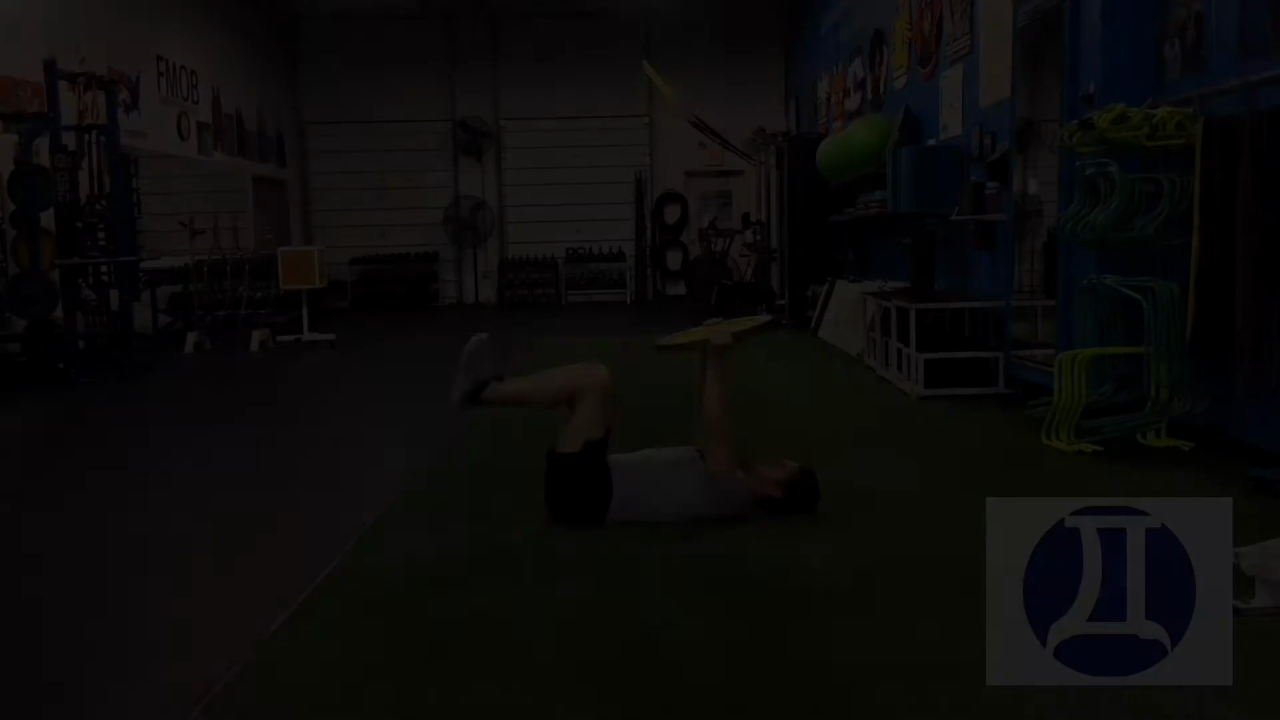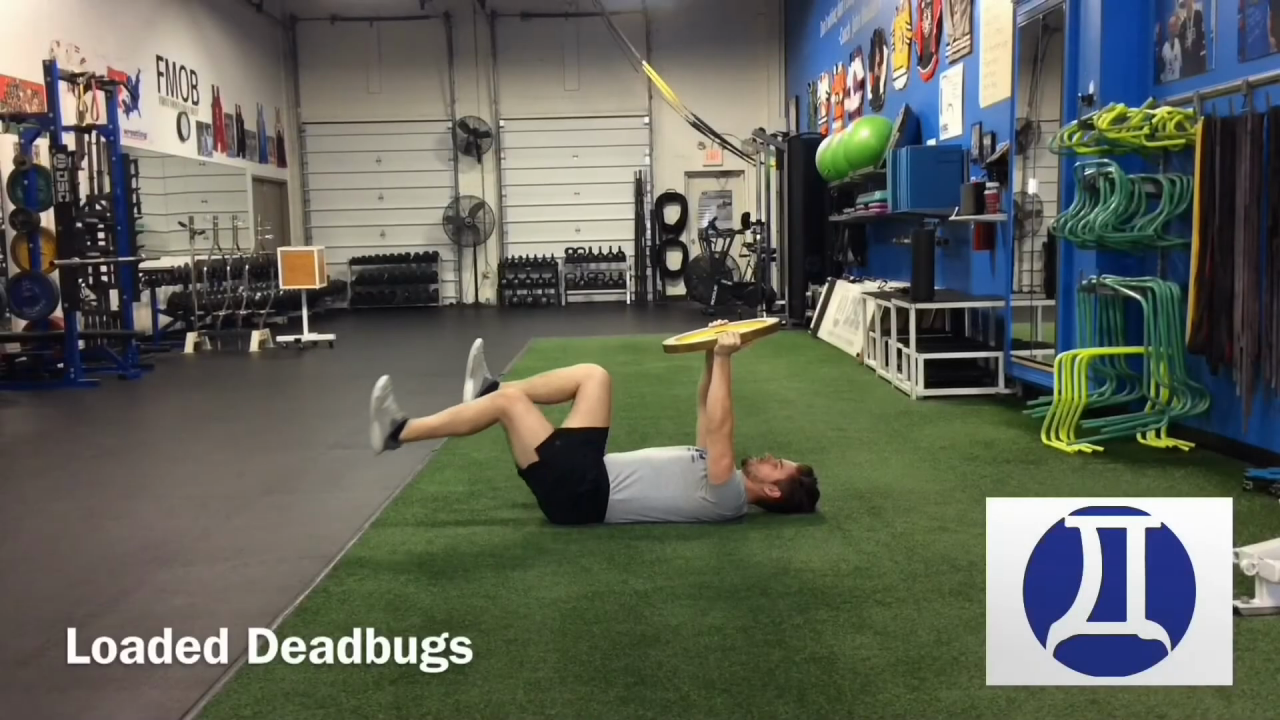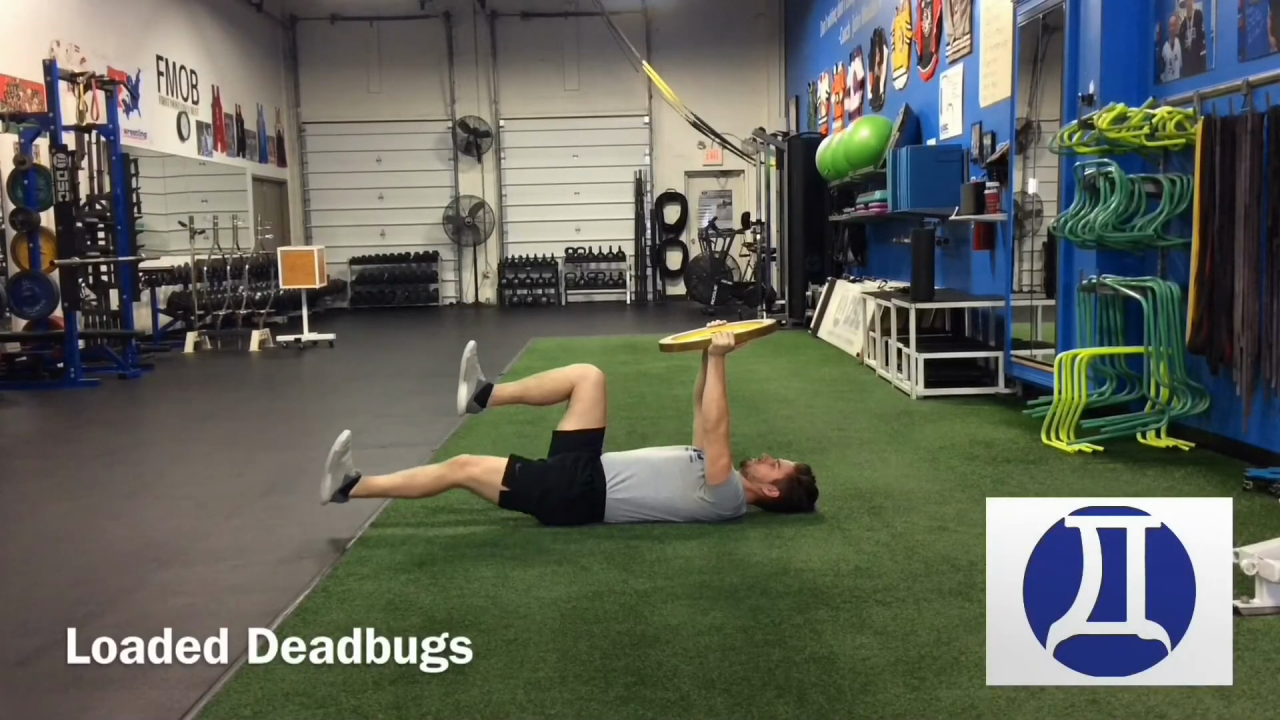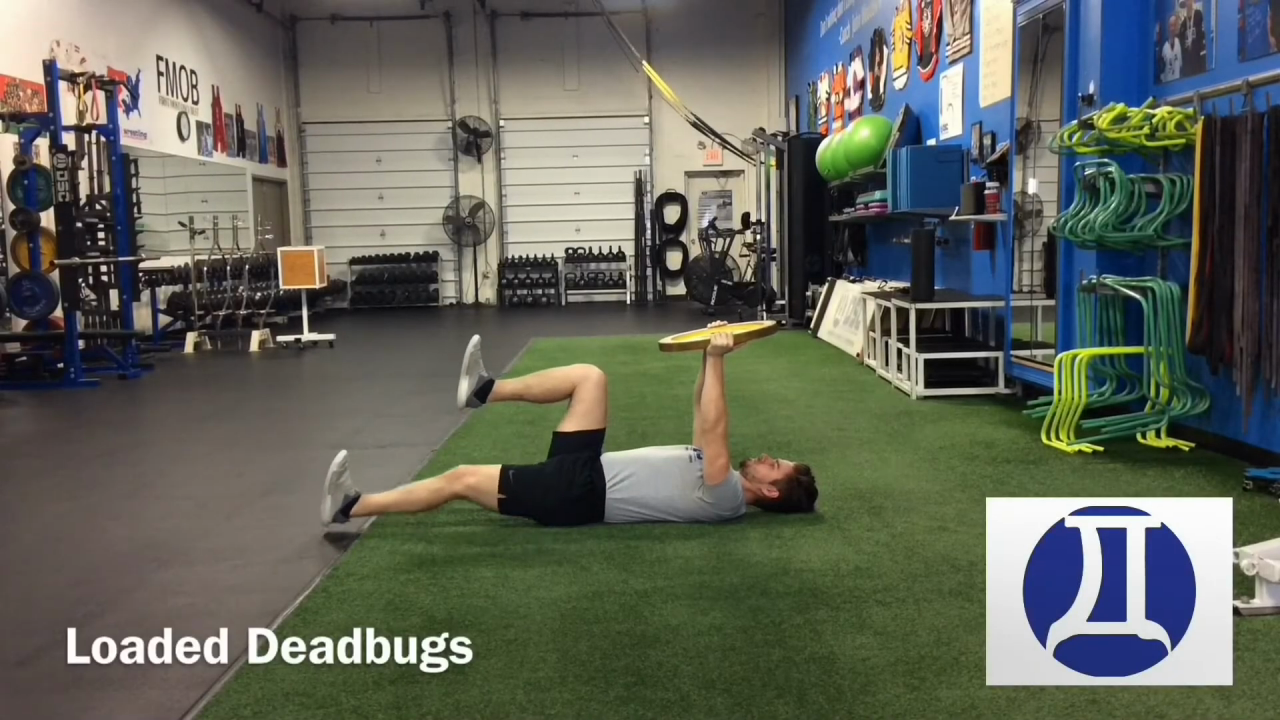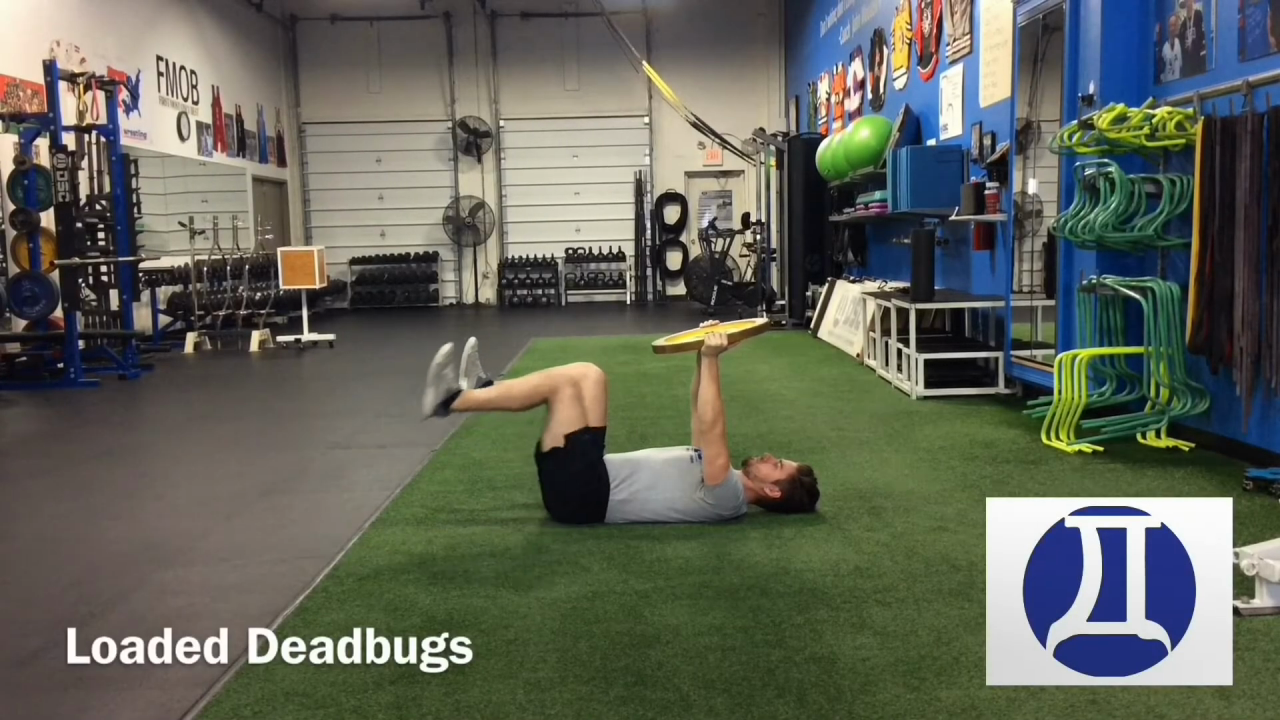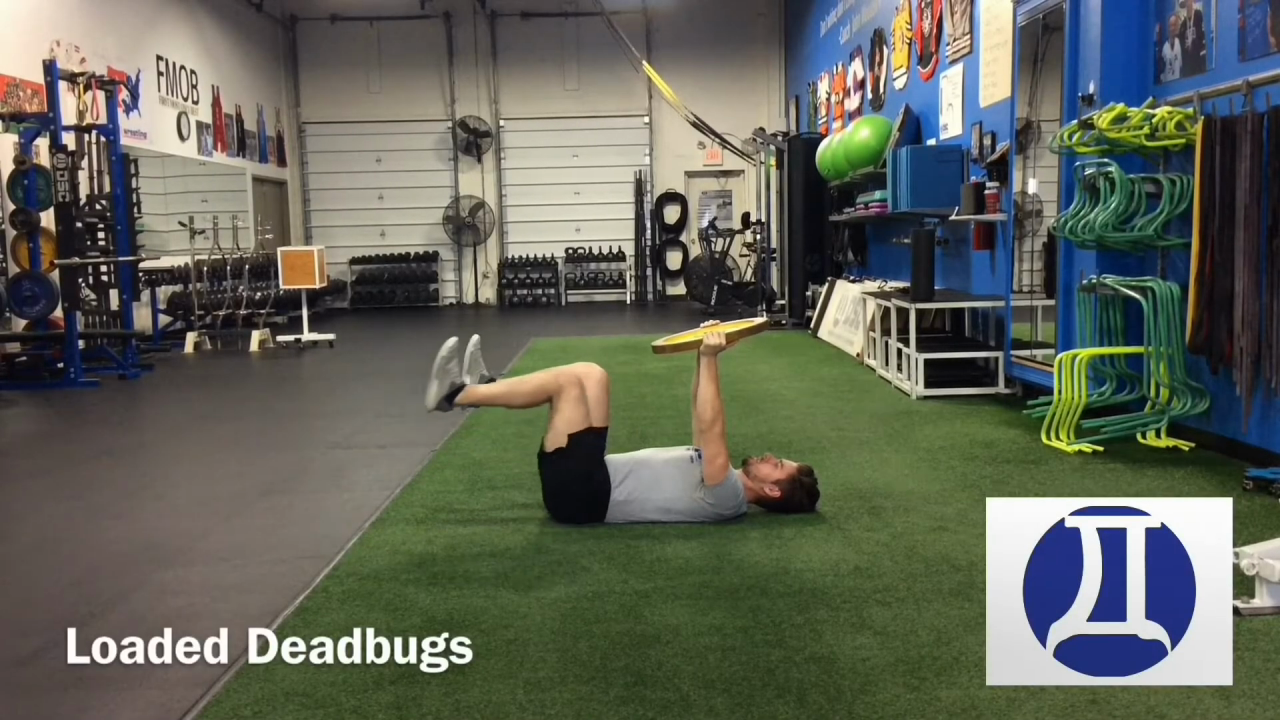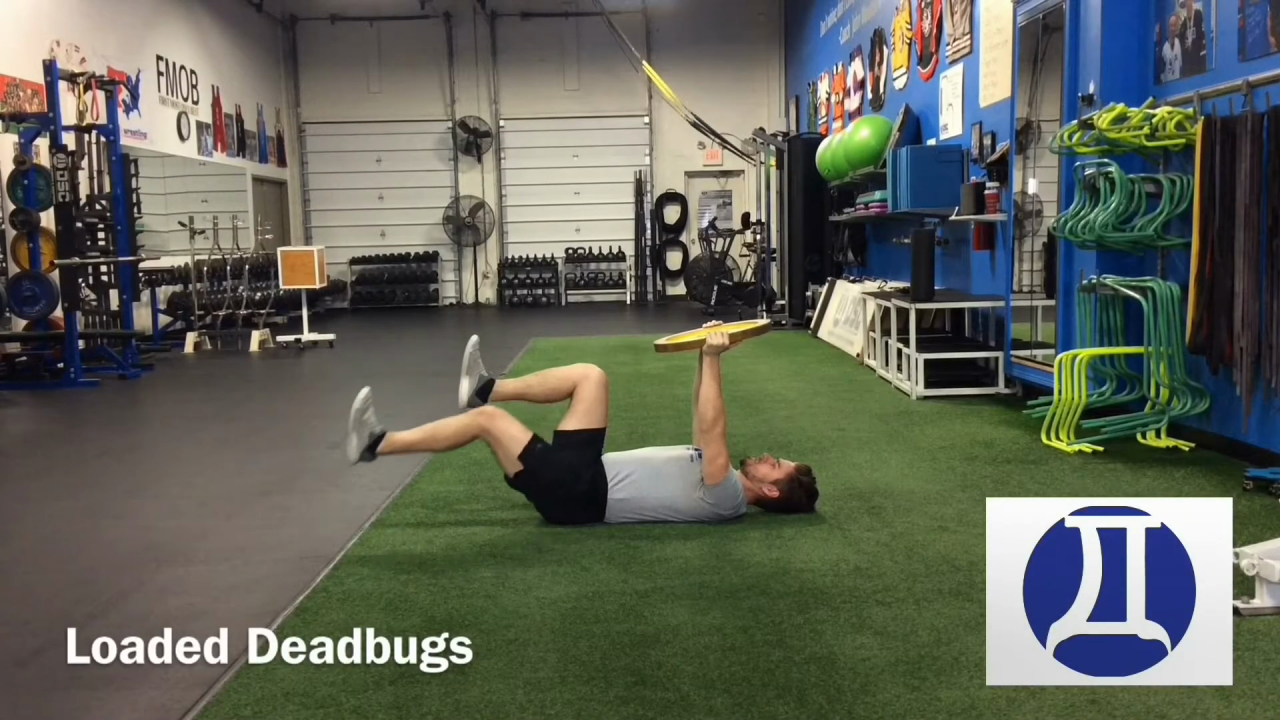
dt=0.7s
person 1, frame 1
left shoulder: (730, 495)
right shoulder: (728, 478)
left elbow: (716, 430)
right elbow: (713, 430)
left wrist: (714, 360)
right wrist: (709, 357)
left hip: (584, 494)
right hip: (599, 482)
left knee: (593, 381)
right knee: (594, 379)
left ankle: (481, 392)
right ankle: (493, 387)
person 1, frame 2
left shoulder: (728, 497)
right shoulder: (726, 481)
left elbow: (718, 429)
right elbow: (705, 412)
left wrist: (723, 360)
right wrist: (711, 357)
left hip: (581, 494)
right hip: (590, 472)
left knee: (509, 402)
right knee: (593, 375)
left ankle: (399, 431)
right ankle: (489, 390)
person 1, frame 3
left shoulder: (726, 497)
right shoulder: (722, 478)
left elbow: (716, 429)
right elbow: (703, 414)
left wrist: (718, 361)
right wrist: (707, 358)
left hip: (579, 494)
right hip: (585, 471)
left knee: (464, 467)
right knee: (588, 376)
left ankle: (352, 485)
right ankle: (486, 394)
person 1, frame 4
left shoulder: (725, 496)
right shoulder: (725, 479)
left elbow: (713, 430)
right elbow: (704, 414)
left wrist: (716, 360)
right wrist: (709, 359)
left hip: (579, 495)
right hip: (586, 470)
left knee: (463, 479)
right knee: (589, 377)
left ankle: (353, 506)
right ankle: (486, 390)
person 1, frame 5
left shoulder: (726, 497)
right shoulder: (725, 480)
left elbow: (711, 432)
right elbow: (704, 425)
left wrist: (711, 361)
right wrist: (702, 357)
left hip: (583, 496)
right hip: (592, 477)
left knee: (564, 382)
right knee: (588, 375)
left ankle: (452, 400)
right ankle: (482, 390)
person 1, frame 6
left shoulder: (726, 497)
right shoulder: (725, 480)
left elbow: (710, 431)
right elbow: (706, 430)
left wrist: (709, 360)
right wrist: (703, 358)
left hip: (583, 496)
right hip: (594, 477)
left knee: (567, 381)
right knee: (590, 375)
left ankle: (455, 395)
right ankle: (485, 388)
person 1, frame 7
left shoulder: (726, 498)
right shoulder: (725, 481)
left elbow: (711, 430)
right elbow: (704, 421)
left wrist: (712, 360)
right wrist: (704, 360)
left hip: (578, 494)
right hip: (587, 472)
left knee: (487, 420)
right knee: (590, 375)
left ankle: (377, 444)
right ankle: (487, 388)
